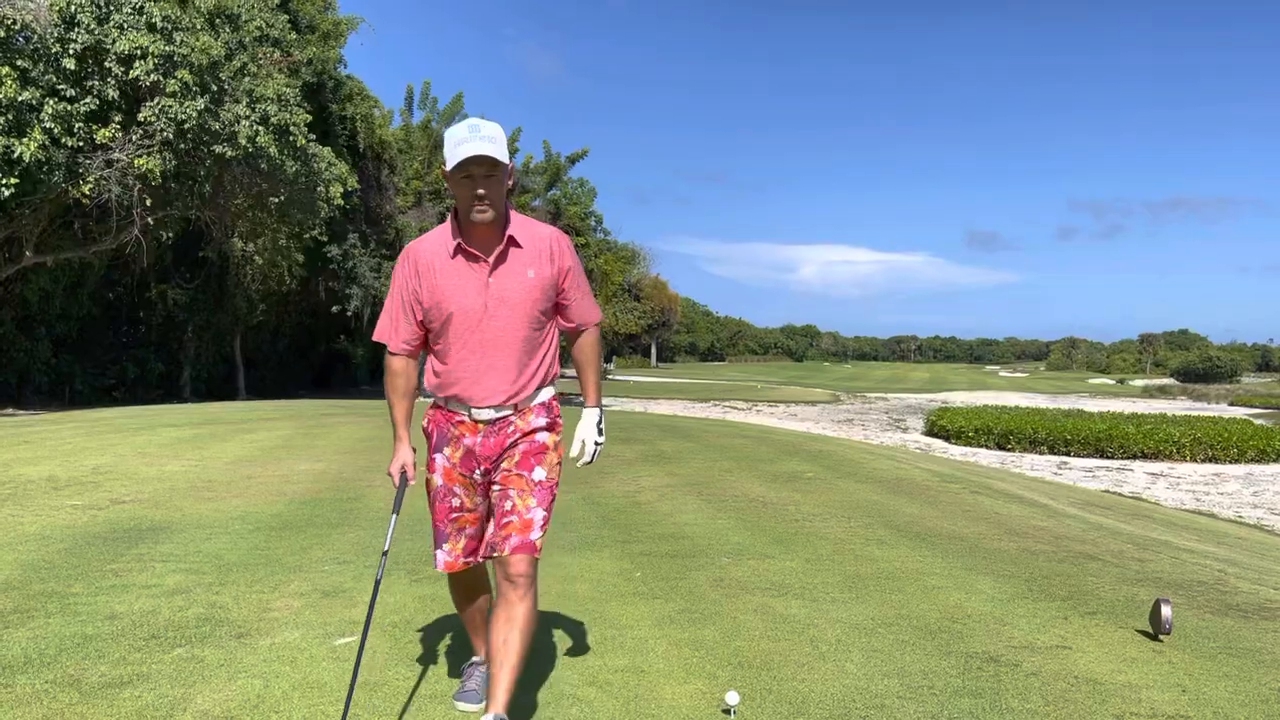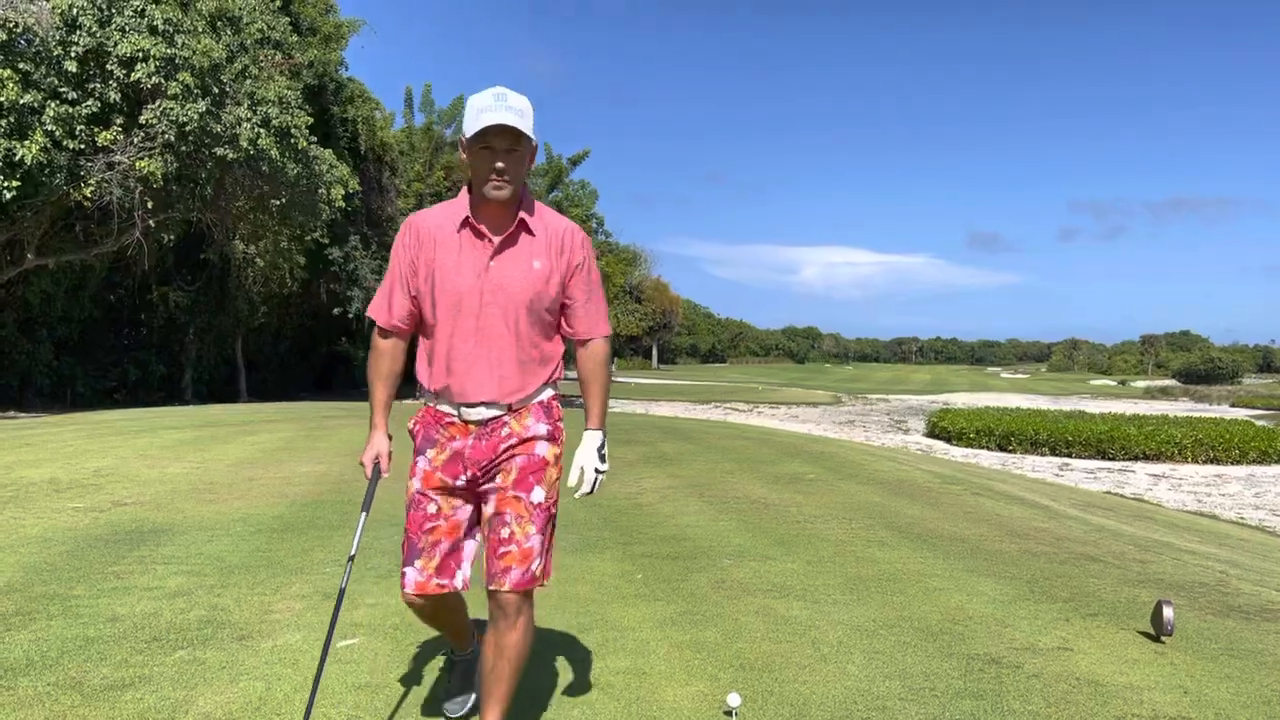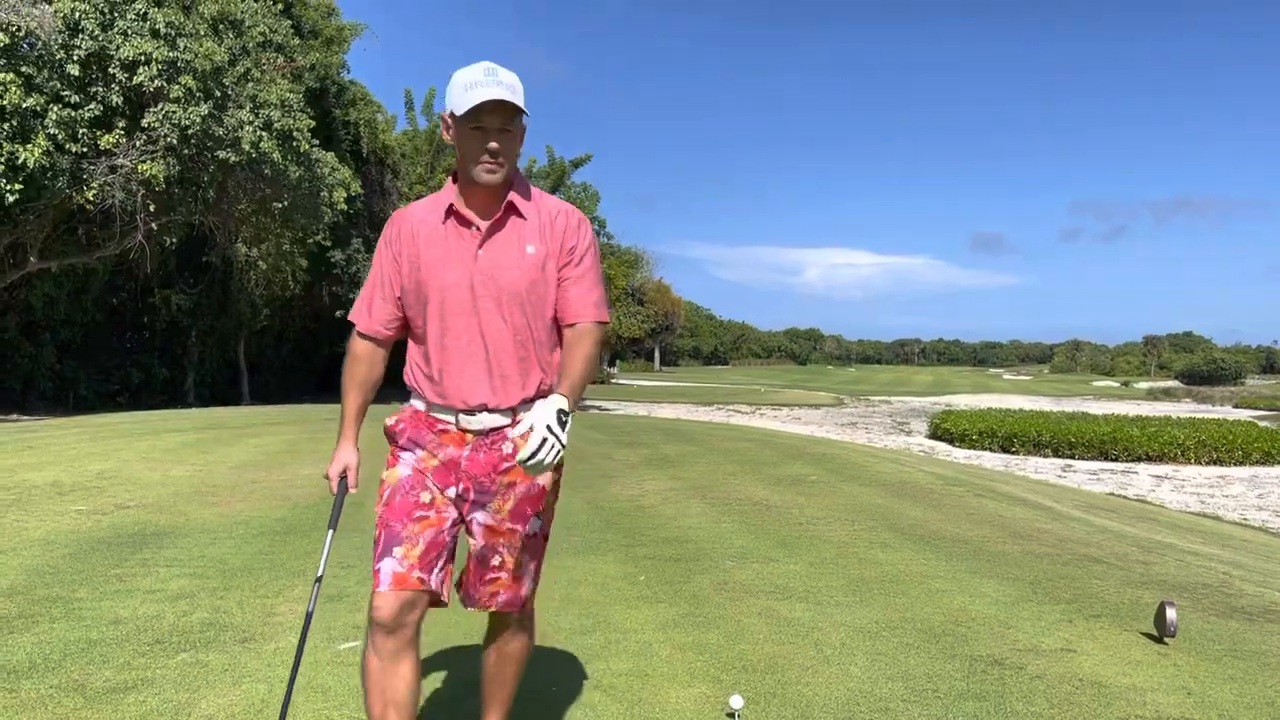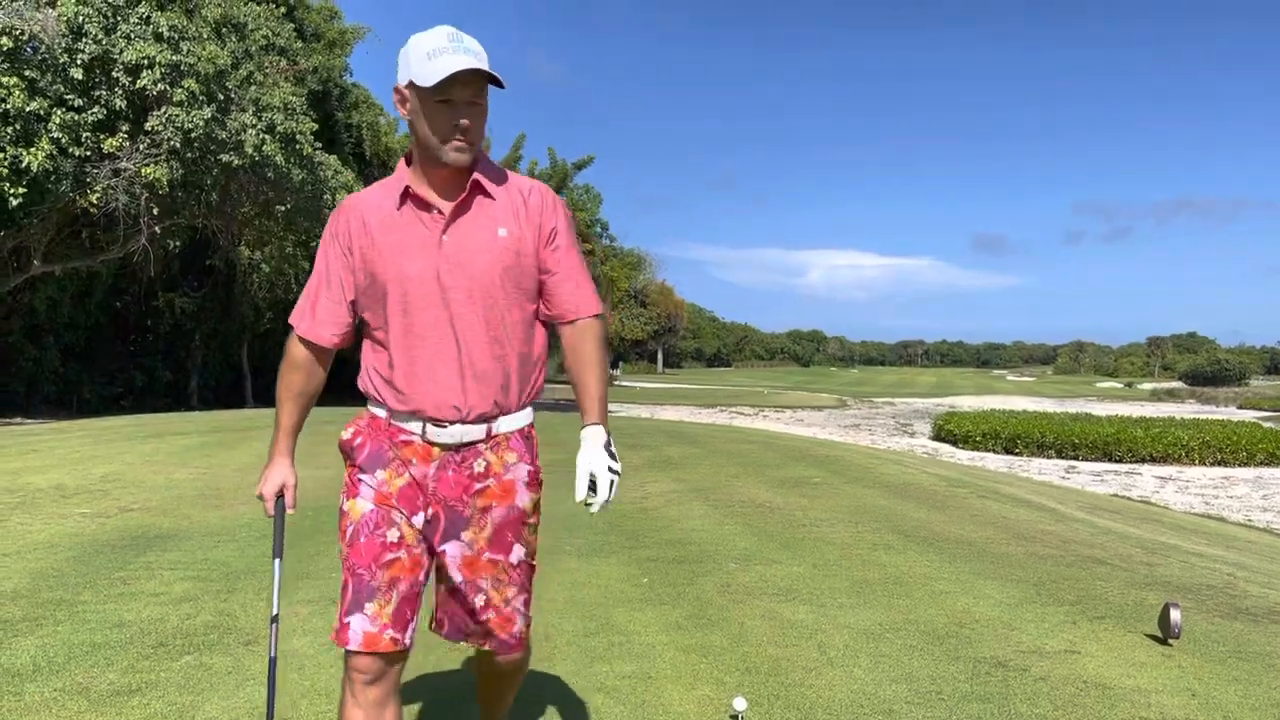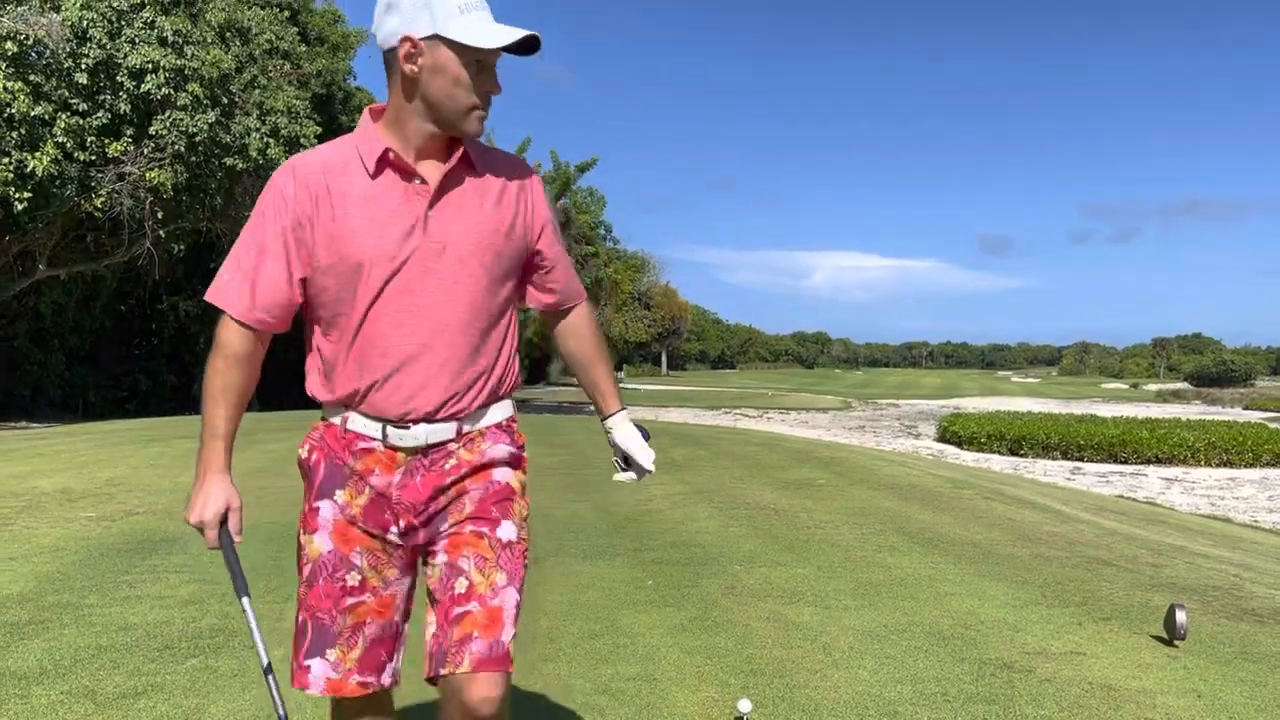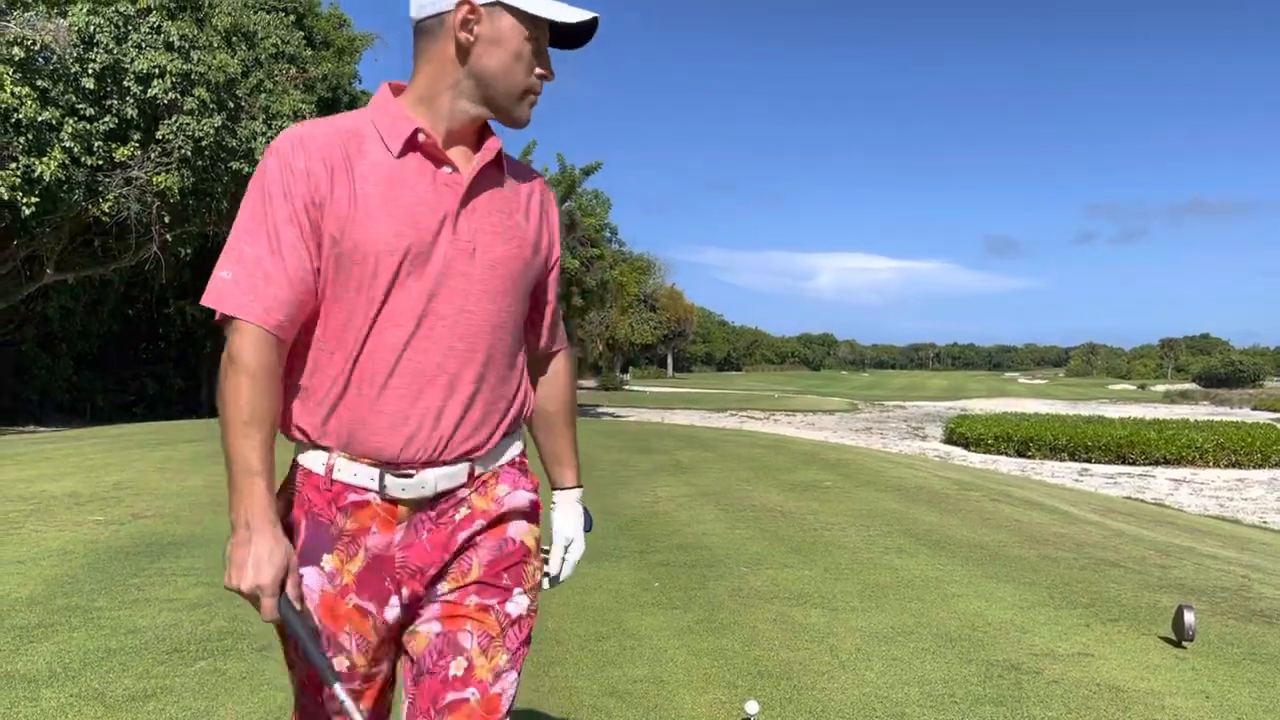
dt=0.3s
person 1, frame 1
left shoulder: (551, 246)
right shoulder: (419, 258)
left elbow: (584, 328)
right elbow: (401, 352)
left wrist: (592, 410)
right wrist: (401, 439)
left hip: (528, 425)
right hip: (454, 429)
left knee: (516, 564)
right knee: (463, 562)
right ankle: (483, 654)
person 1, frame 2
left shoulder: (566, 240)
right shoulder: (422, 232)
left elbow: (593, 339)
right elbow: (390, 332)
left wrist: (595, 434)
right wrist: (378, 427)
left hip: (525, 433)
right hip: (443, 431)
left knee: (512, 589)
right knee: (423, 588)
right ankle: (464, 645)
person 1, frame 3
left shoulder: (564, 226)
right shoulder: (408, 227)
left elbow: (586, 330)
right elbow: (371, 337)
left wrist: (558, 405)
right wrist: (347, 439)
left hip: (521, 446)
right hip: (428, 438)
left knee: (509, 609)
right knee: (392, 612)
person 1, frame 4
left shoulder: (535, 207)
right shoulder: (357, 217)
left elbow: (581, 321)
right elbow: (311, 340)
left wrist: (595, 431)
right wrist: (281, 453)
left hip: (497, 458)
right hip: (390, 453)
left knee: (503, 642)
right knee: (371, 655)
person 1, frame 5
left shoulder: (515, 187)
right shoulder: (308, 183)
left elbow: (567, 308)
right elbow: (242, 327)
left wrist: (614, 415)
right wrist: (213, 470)
left hip: (477, 463)
right hip: (356, 466)
person 1, frame 6
left shoulder: (530, 200)
right shoulder: (312, 156)
right elbow: (252, 340)
left wrist: (566, 491)
right wrist: (253, 520)
left hip: (484, 514)
right hip: (343, 516)
